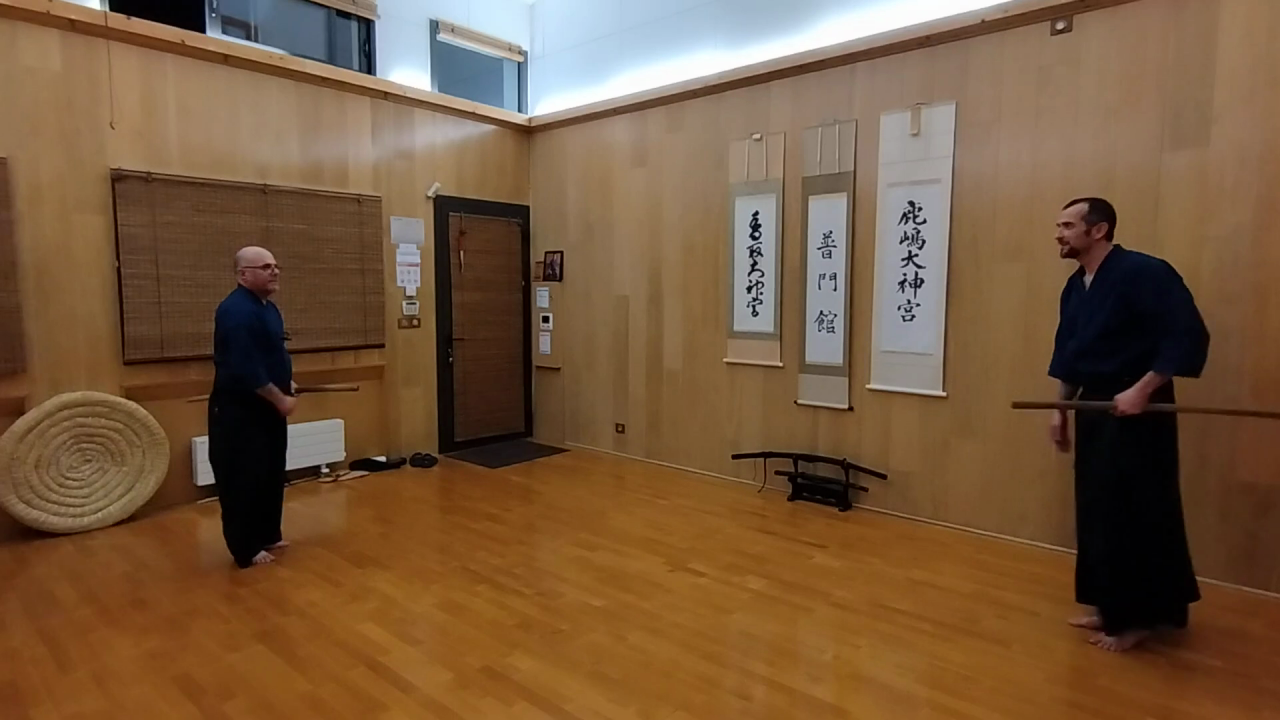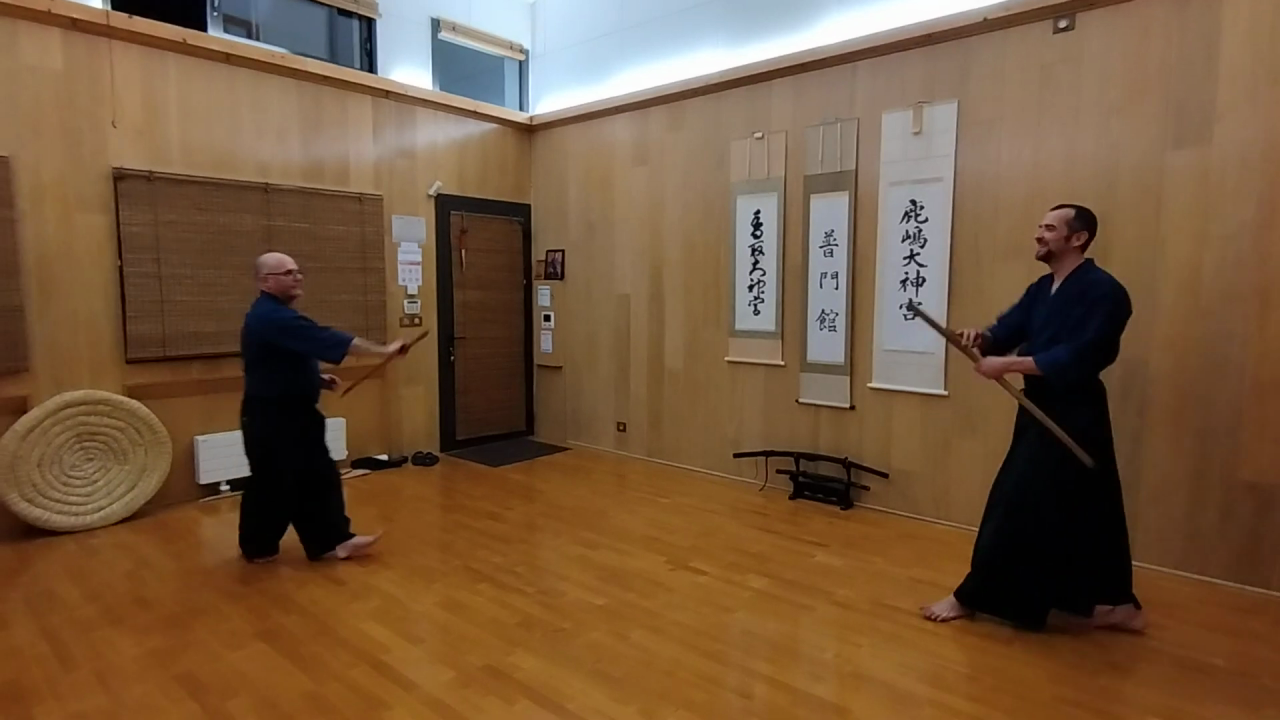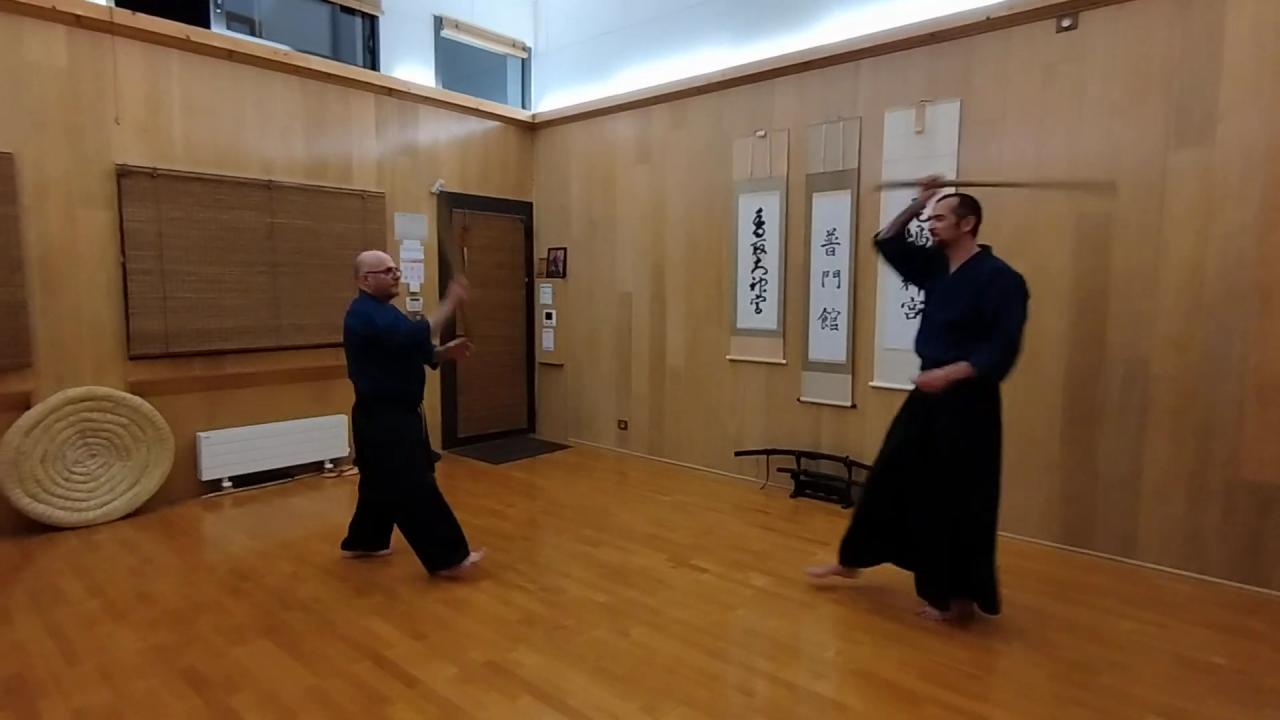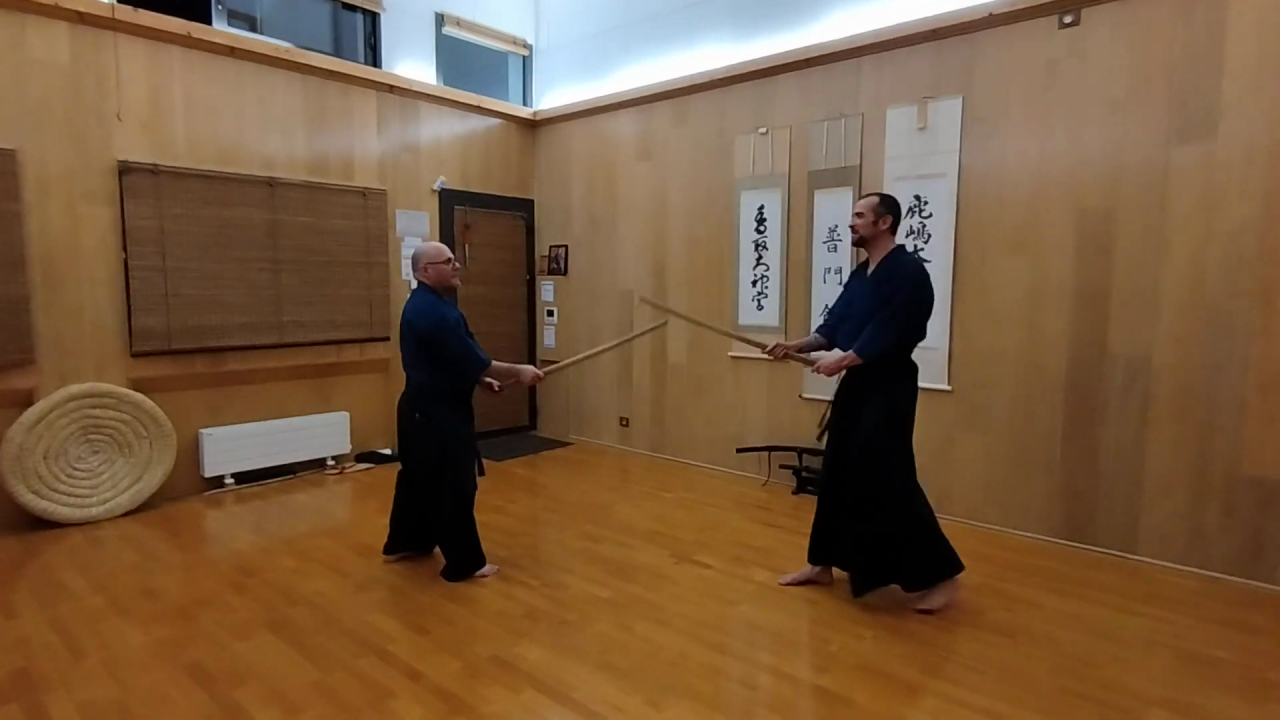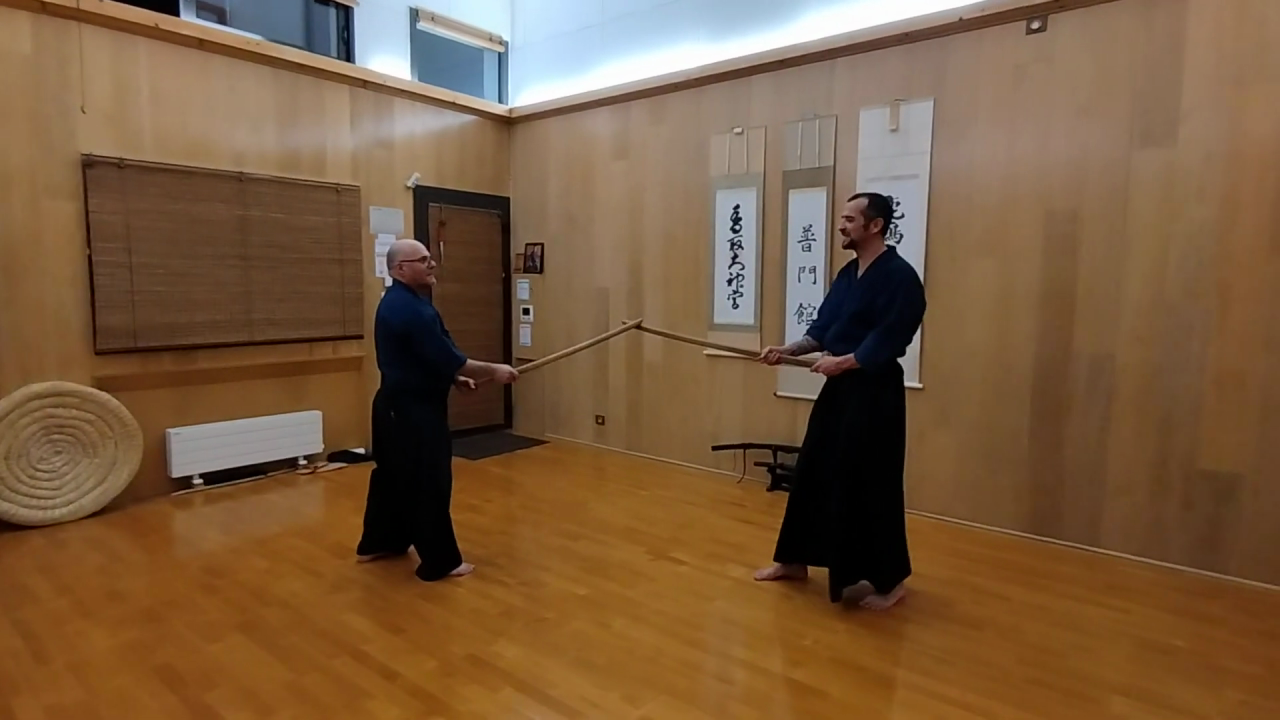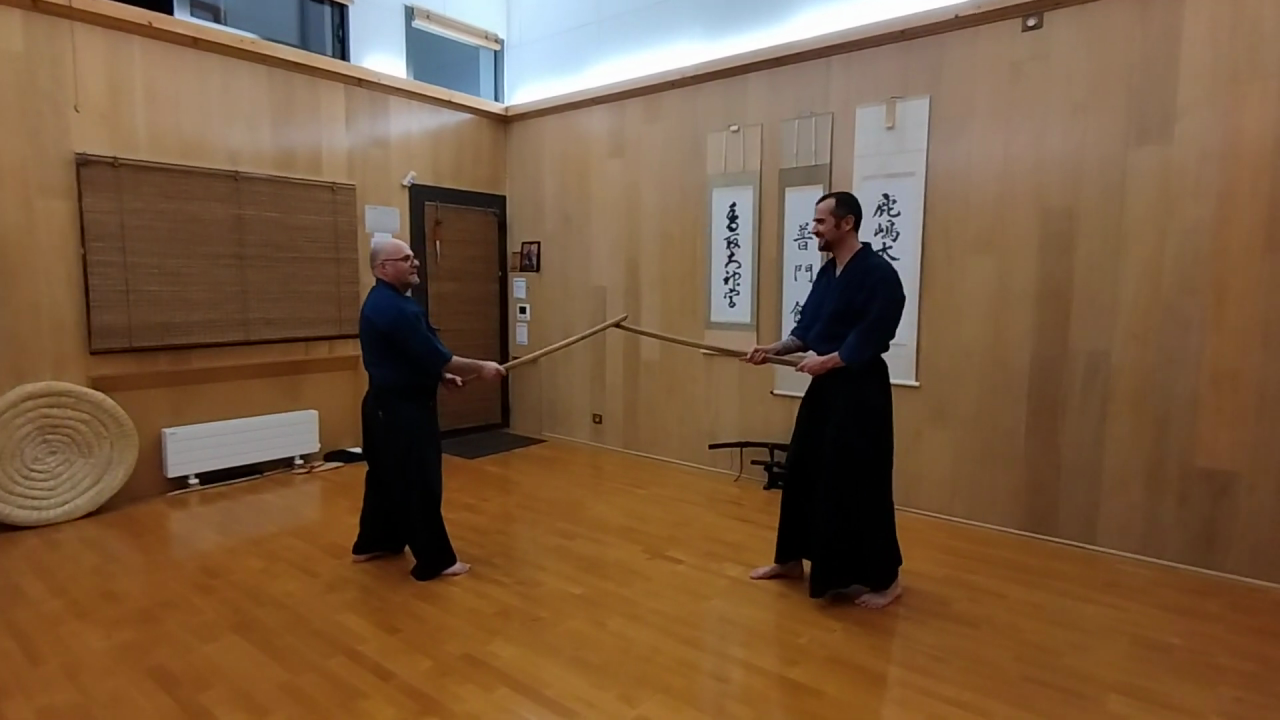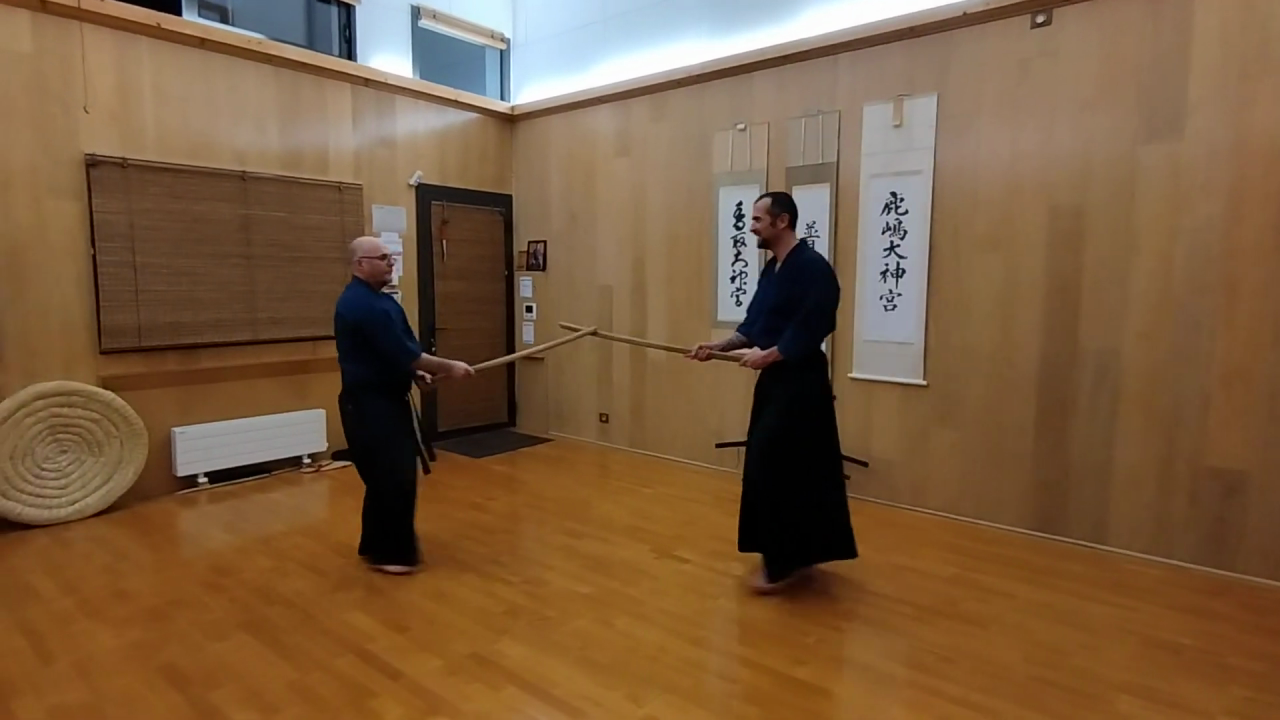
dt=0.7s
person 1, frame 1
left shoulder: (1145, 273)
right shoulder: (1075, 287)
left elbow: (1188, 338)
right elbow: (1068, 355)
left wrist: (1142, 389)
right wrist: (1061, 408)
left hip: (1137, 409)
right hip: (1096, 406)
left knee: (1130, 511)
right knee: (1097, 506)
left ankle: (1132, 618)
right ankle: (1110, 606)
person 1, frame 2
left shoulder: (1102, 292)
right shoulder: (1042, 289)
left elbow: (1078, 357)
right elbow: (1008, 330)
left wrist: (1008, 364)
right wrist: (979, 342)
left hip: (1073, 414)
right hip: (1043, 408)
left knee: (1017, 506)
right knee: (1083, 511)
left ankle: (972, 598)
right ankle: (1115, 603)
person 1, frame 3
left shoulder: (1000, 279)
right shoulder: (934, 265)
left elbow: (1001, 349)
right elbow: (887, 242)
left wrist: (949, 373)
right wrist: (917, 202)
left hip: (967, 403)
right hip: (927, 394)
left knee: (958, 499)
right knee: (888, 478)
left ankle: (957, 594)
right ankle: (850, 560)
person 1, frame 4
left shoulder: (908, 271)
right shoulder: (860, 274)
left elbow: (890, 334)
right elbow: (834, 327)
left wrist: (842, 360)
right wrist: (796, 345)
left hip: (889, 387)
right hip: (856, 385)
left knee: (889, 480)
right knee: (838, 474)
left ankle: (936, 576)
right ankle: (823, 563)
person 1, frame 5
left shoulder: (900, 277)
right shoulder: (847, 274)
left elbow: (890, 341)
right elbow: (823, 328)
left wrist: (843, 361)
right wrist: (787, 350)
left hip: (875, 392)
right hip: (838, 389)
left knee: (873, 486)
right knee: (811, 472)
left ankle: (890, 580)
right ankle: (794, 560)
person 1, frame 6
left shoulder: (877, 273)
right shoulder: (827, 272)
left elbow: (873, 338)
right elbow: (807, 329)
left wrist: (828, 360)
right wrist: (774, 349)
left hip: (861, 389)
right hip: (826, 386)
left knee: (860, 483)
right knee: (802, 470)
left ankle: (883, 578)
right ankle: (791, 558)
person 1, frame 7
left shoulder: (813, 267)
right shoulder: (771, 269)
left elbow: (811, 330)
right elbow: (754, 325)
left wrist: (767, 355)
right wrist: (718, 346)
left hip: (802, 380)
right hip: (774, 378)
left knee: (776, 467)
right knee: (768, 465)
left ankle: (784, 563)
right ankle: (789, 557)
person 2, frame 1
left shoulder: (266, 307)
right shoulder: (237, 311)
right elbow: (244, 369)
left wrist: (283, 385)
right wrist: (280, 399)
left hip: (265, 406)
right hip: (238, 410)
left knee: (271, 474)
right knee: (243, 479)
left ankle: (266, 535)
right ankle: (246, 548)
person 2, frame 2
left shoulder: (280, 315)
right shoulder: (269, 318)
right elbow: (326, 341)
left wrist: (317, 380)
right wrist: (382, 349)
left hip: (295, 414)
right hip: (269, 417)
left knee: (319, 475)
right knee: (271, 483)
left ankle: (333, 540)
right ankle: (256, 547)
person 2, frame 3
left shoulder: (384, 312)
right shoulder: (364, 314)
left elbow: (419, 350)
right elbow: (413, 335)
left wrist: (447, 351)
right wrist: (448, 304)
left hip: (396, 412)
right hip: (382, 416)
left knee: (382, 481)
right knee: (416, 485)
left ankle: (362, 541)
right ankle: (448, 557)
person 2, frame 4
left shoulder: (423, 304)
right shoulder: (433, 311)
right elbow: (469, 359)
left wrist: (480, 379)
right wrist: (517, 372)
left hip: (423, 408)
right hip: (437, 412)
left knee: (419, 478)
right knee: (453, 486)
left ankle: (404, 543)
right ankle: (464, 562)
person 2, frame 5
left shoulder: (397, 302)
right shoulder: (409, 309)
right elbow: (446, 358)
left wrist: (454, 378)
right wrist: (493, 371)
left hip: (398, 405)
right hip: (413, 410)
left knee: (394, 476)
right knee: (429, 483)
left ankle: (377, 543)
right ankle: (440, 561)
person 2, frame 6
left shoulder: (383, 301)
right shoulder: (394, 308)
right elbow: (432, 355)
left wrist: (441, 375)
right wrist: (479, 368)
left hip: (388, 405)
right hip: (401, 409)
left knee: (388, 476)
right knee: (420, 483)
left ankle: (373, 542)
right ankle: (434, 560)
person 2, frame 7
left shoulder: (379, 300)
right shoulder: (361, 304)
left elbow: (395, 351)
right elbow: (401, 352)
left wrist: (416, 372)
right wrist: (448, 367)
left hip: (386, 399)
right hip: (369, 403)
left knee: (386, 474)
right knee: (394, 476)
left ankle: (378, 543)
right ankle: (389, 552)
